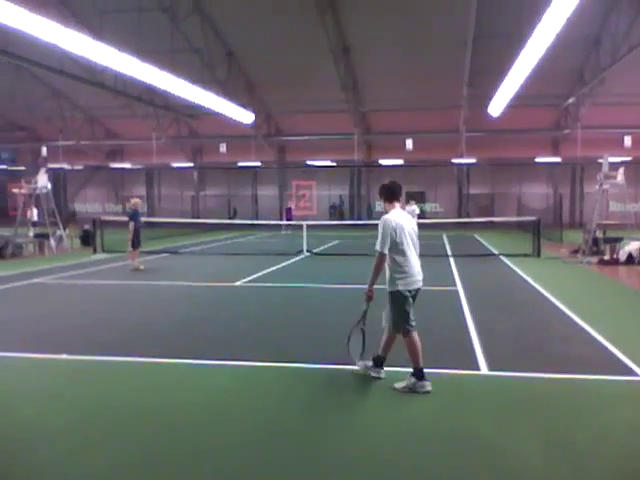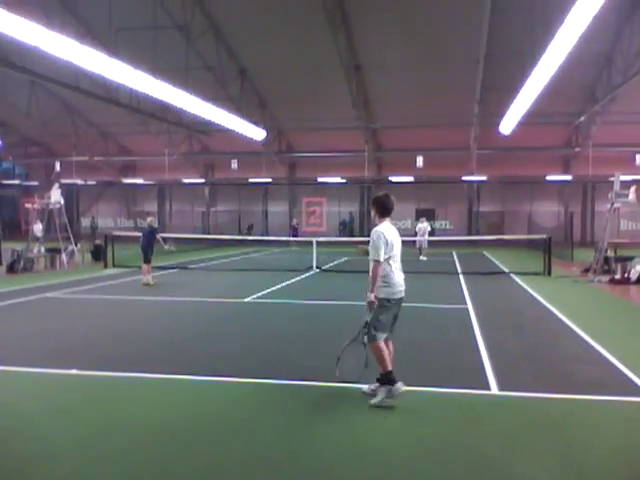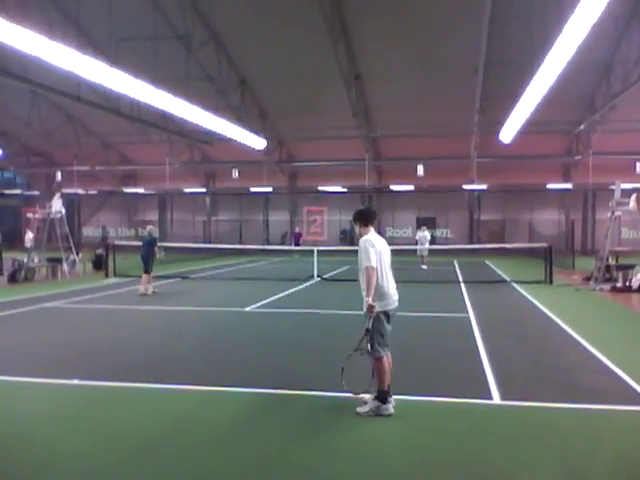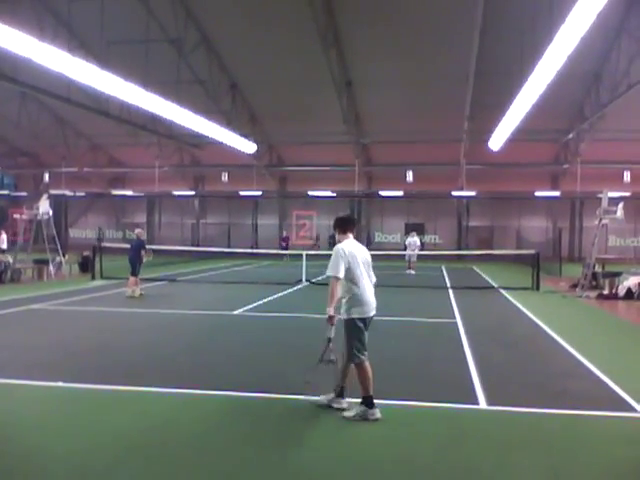
dt=0.7s
person 1, frame 1
left shoulder: (387, 220)
right shoulder: (409, 219)
left elbow: (382, 257)
left wrist: (370, 285)
left hip: (400, 281)
right hip: (413, 278)
left knee: (407, 329)
right knee: (391, 324)
left ankle: (419, 378)
right ankle: (377, 364)
person 1, frame 2
left shoulder: (378, 232)
right shoulder: (393, 231)
left elbow: (378, 264)
left wrist: (372, 292)
right wrist: (369, 253)
left hip: (383, 292)
right hip: (397, 290)
left knee: (374, 336)
right knee: (385, 337)
left ankle: (390, 383)
right ankle: (384, 382)
person 1, frame 3
left shoulder: (366, 241)
right shoulder: (380, 240)
left elbow: (371, 269)
left wrist: (369, 297)
left hip: (378, 302)
right hip: (389, 300)
left knee: (377, 352)
right knee: (384, 349)
left ankle: (382, 402)
right ankle: (385, 394)
person 1, frame 4
left shoulder: (341, 249)
right shoulder: (363, 249)
left elbow: (336, 280)
left wrist: (330, 307)
left hip: (356, 309)
right hip: (367, 306)
left knee: (358, 357)
right knee: (350, 352)
left ankle: (369, 406)
right ankle: (339, 395)
